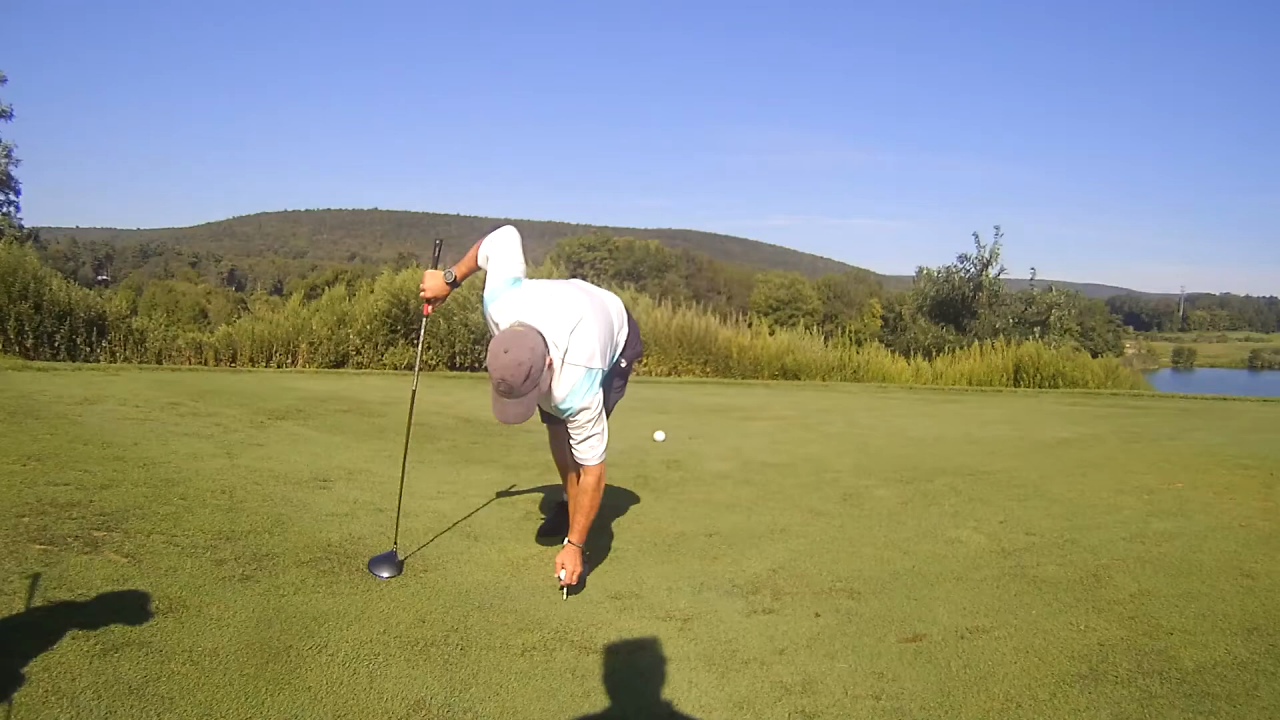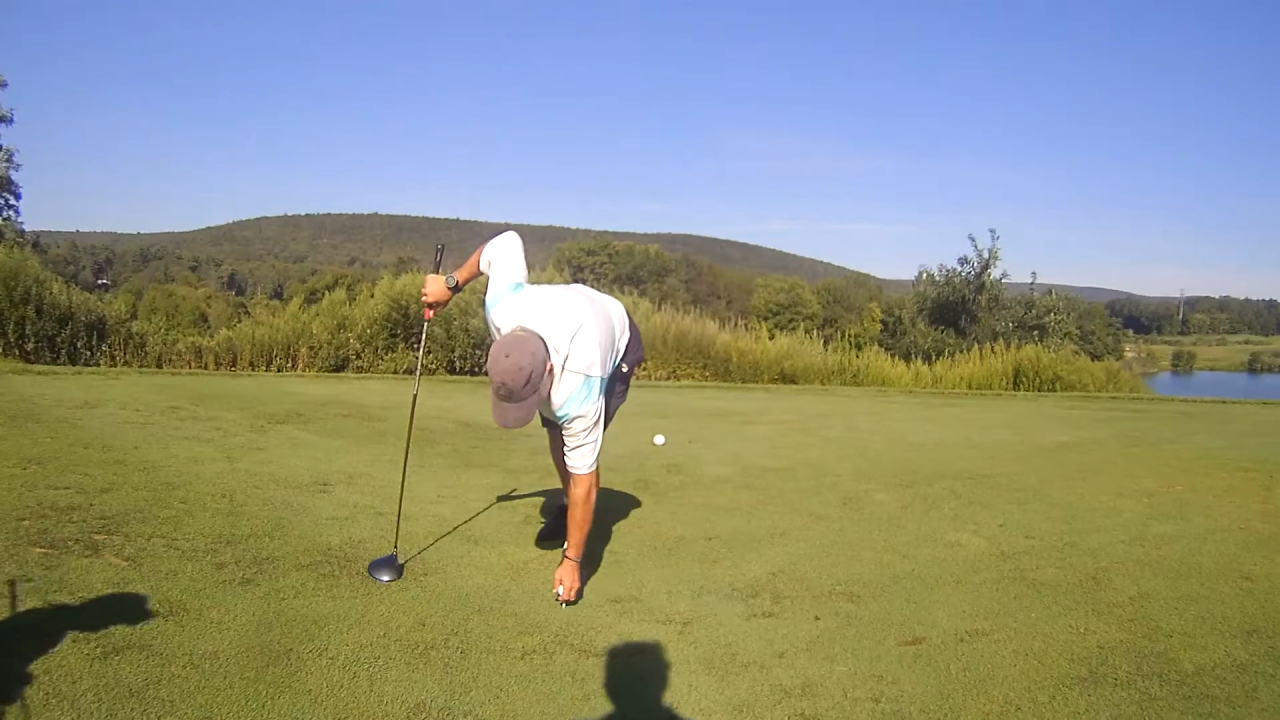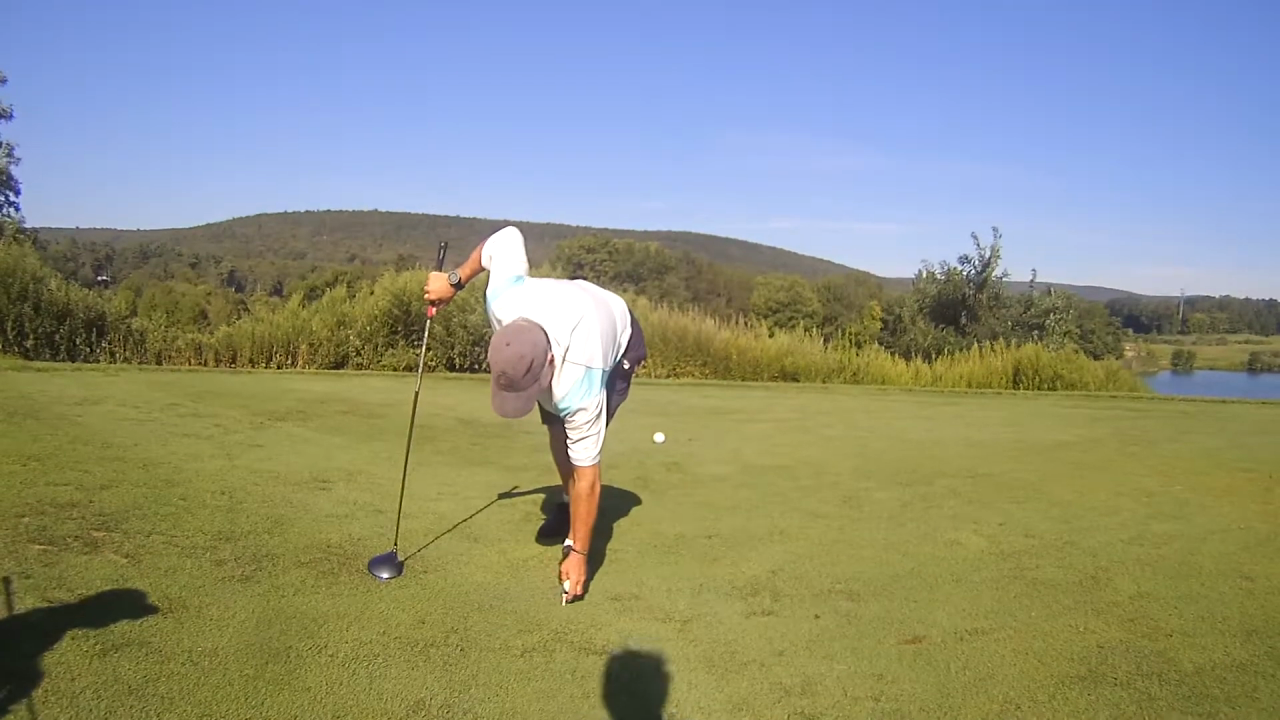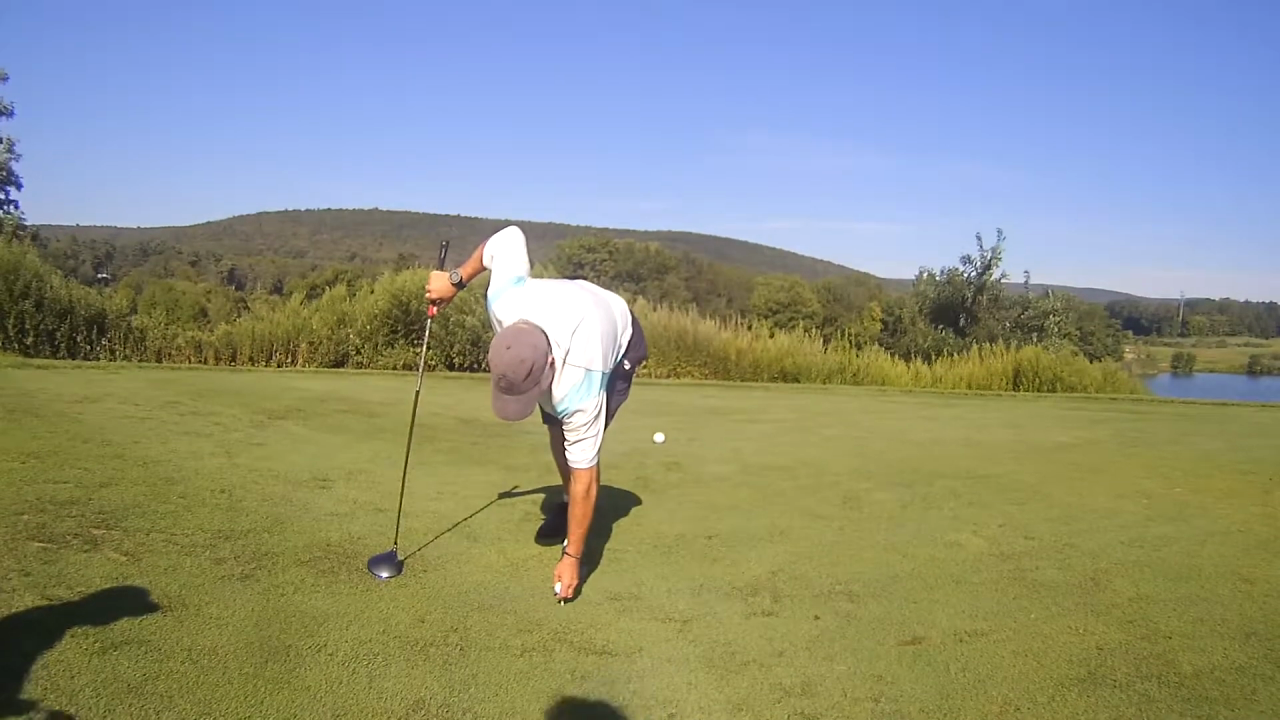
dt=0.5s
person 1, frame 1
left shoulder: (576, 387)
right shoulder: (499, 303)
left elbow: (591, 468)
right elbow: (504, 236)
left wrist: (575, 546)
right wrist: (450, 278)
left hip: (615, 342)
right hip: (575, 312)
left knee: (575, 435)
right knee: (556, 425)
left ankle: (574, 532)
right ankle: (568, 503)
person 1, frame 2
left shoulder: (575, 392)
right shoulder: (501, 307)
left elbow: (584, 479)
right elbow: (507, 243)
left wrist: (572, 561)
right wrist: (452, 283)
left hip: (617, 345)
right hip: (576, 314)
left knee: (577, 453)
right knee: (556, 431)
left ankle: (576, 543)
right ankle: (567, 508)
person 1, frame 3
left shoulder: (577, 384)
right shoulder: (502, 300)
left elbow: (587, 472)
right elbow: (507, 238)
left wrist: (578, 554)
right wrist: (455, 280)
left hip: (618, 344)
right hip: (579, 314)
left knee: (578, 445)
right knee: (557, 427)
left ankle: (575, 536)
right ankle: (568, 504)
person 1, frame 4
left shoulder: (577, 385)
right shoulder: (504, 301)
left elbow: (584, 474)
right elbow: (509, 237)
left wrist: (572, 557)
right wrist: (456, 280)
left hip: (618, 345)
right hip: (581, 308)
left knee: (576, 444)
right knee: (557, 428)
left ankle: (571, 542)
right ankle: (567, 504)
